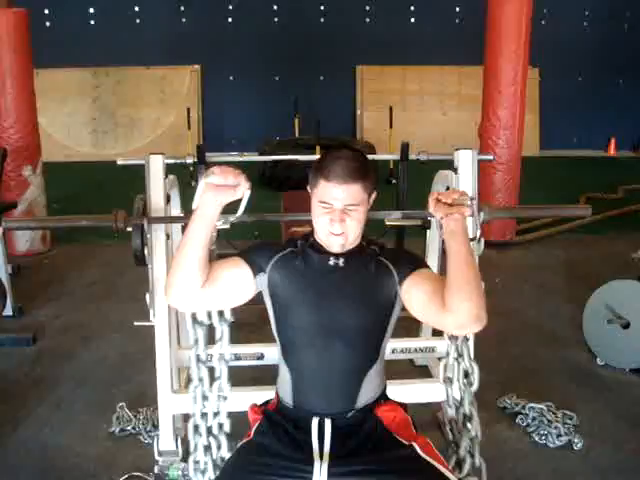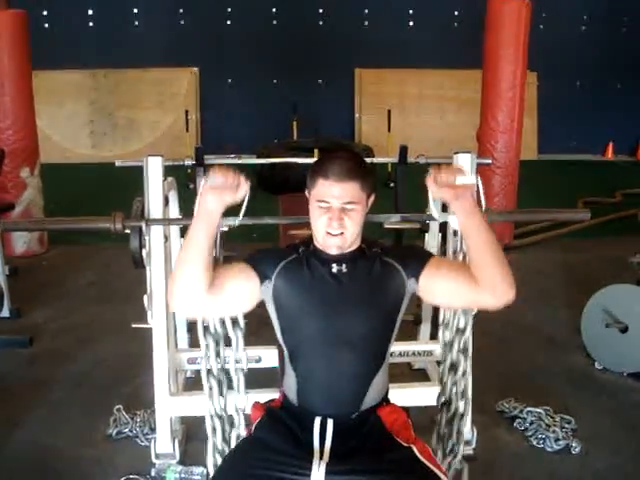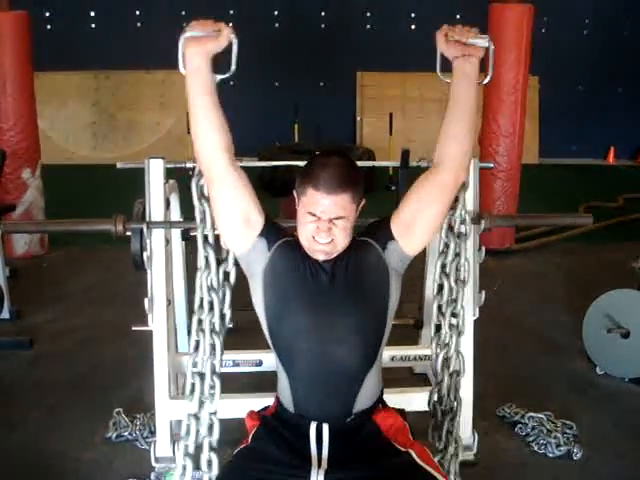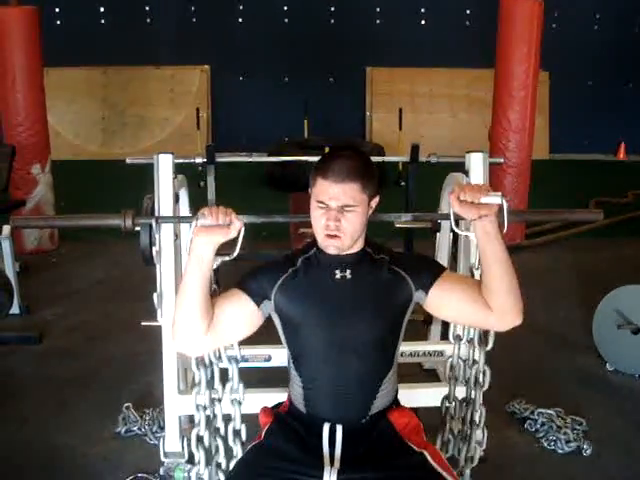
dt=0.7s
person 1, frame 1
left shoulder: (394, 267)
right shoulder: (274, 261)
left elbow: (465, 320)
right elbow: (184, 295)
left wrist: (454, 224)
right wrist: (208, 206)
left hip: (371, 431)
right hip: (285, 433)
person 1, frame 2
left shoulder: (399, 267)
right shoulder: (275, 267)
left elbow: (497, 292)
right elbow: (188, 301)
left wrist: (464, 206)
right wrist: (210, 208)
left hip: (371, 431)
right hip: (288, 430)
person 1, frame 3
left shoulder: (383, 255)
right shoulder: (268, 254)
left elbow: (448, 170)
right elbow: (216, 165)
left wrist: (465, 66)
right wrist: (198, 58)
left hip: (369, 439)
right hip: (284, 439)
person 1, frame 4
left shoulder: (406, 273)
right shoulder: (278, 278)
left elbow: (504, 315)
right elbow: (192, 340)
left wrist: (485, 224)
right wrist: (203, 247)
left hip: (381, 435)
right hip: (296, 436)
